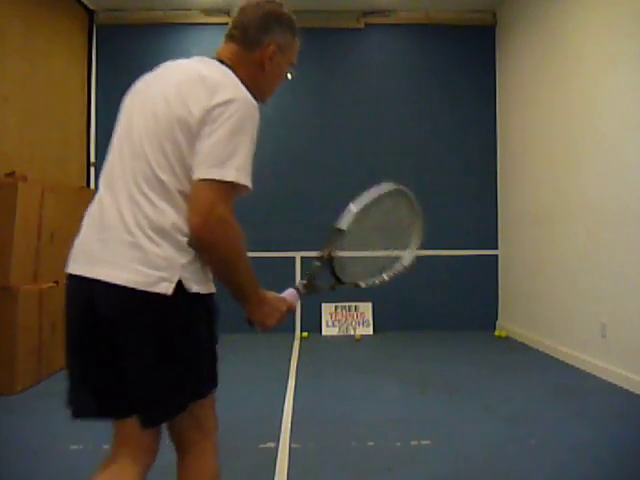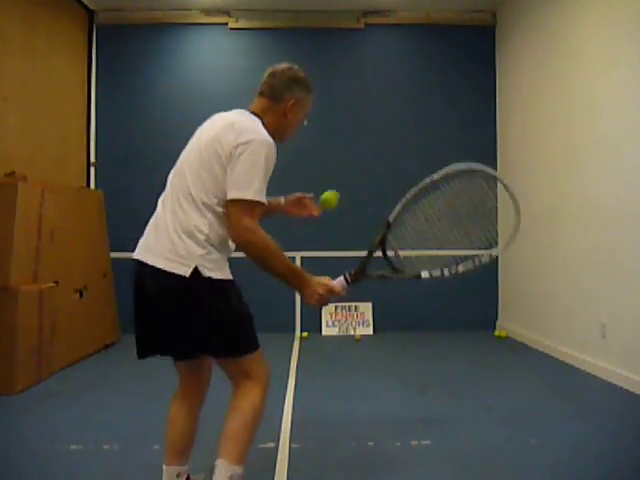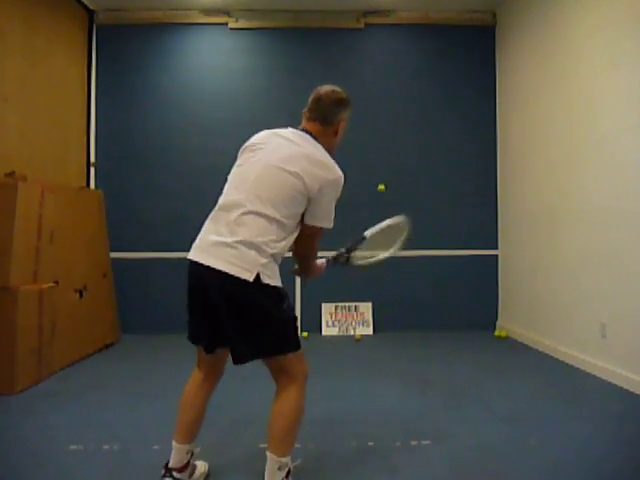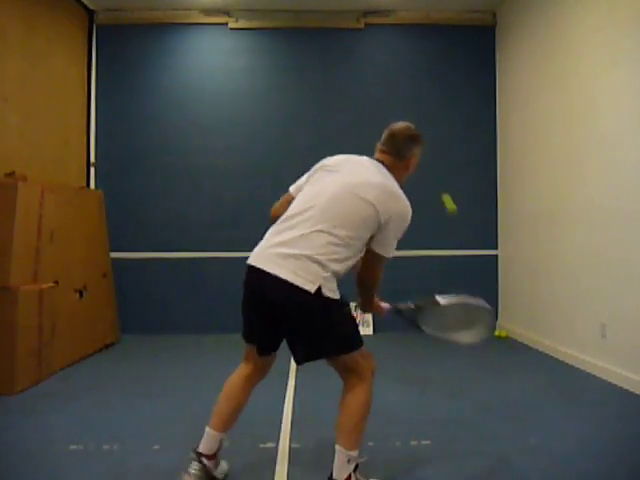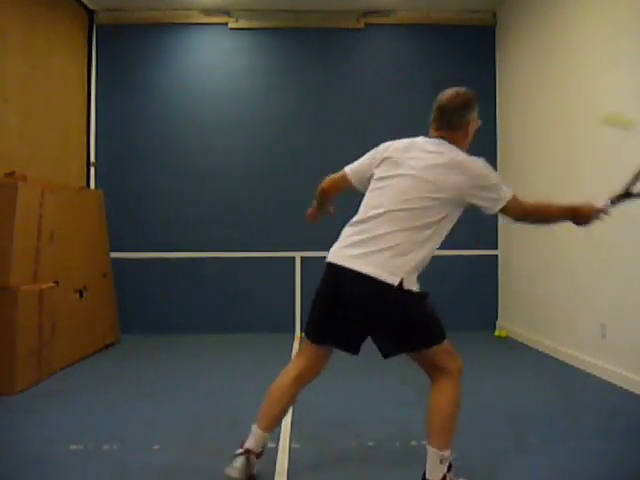
dt=0.7s
person 1, frame 1
left shoulder: (158, 77)
right shoulder: (234, 100)
right elbow: (208, 221)
right wrist: (253, 299)
left hip: (91, 272)
right hip: (157, 286)
right knee: (196, 436)
person 1, frame 2
left shoulder: (223, 122)
right shoulder: (256, 140)
right elbow: (242, 230)
left wrist: (277, 204)
right wrist: (303, 282)
left hip: (154, 263)
right hip: (191, 272)
left knee: (194, 380)
right knee: (253, 378)
person 1, frame 3
left shoulder: (262, 138)
right shoulder: (328, 173)
right elbow: (306, 246)
right wrist: (309, 268)
left hip: (203, 261)
right hip: (248, 276)
left knee: (208, 368)
right knee: (293, 377)
person 1, frame 4
left shoulder: (334, 162)
right shoulder: (398, 204)
left elbow: (277, 212)
right elbow: (369, 272)
right wrist: (369, 303)
left hip: (261, 268)
right hip: (306, 286)
left knee: (253, 366)
right knee: (361, 373)
person 1, frame 5
left shoulder: (393, 149)
right shoulder: (470, 170)
left elbow: (329, 186)
right elbow: (519, 211)
left wrist: (318, 207)
right wrist: (574, 212)
left hip: (340, 267)
right hip: (387, 283)
left knee: (305, 364)
right knee: (447, 370)
